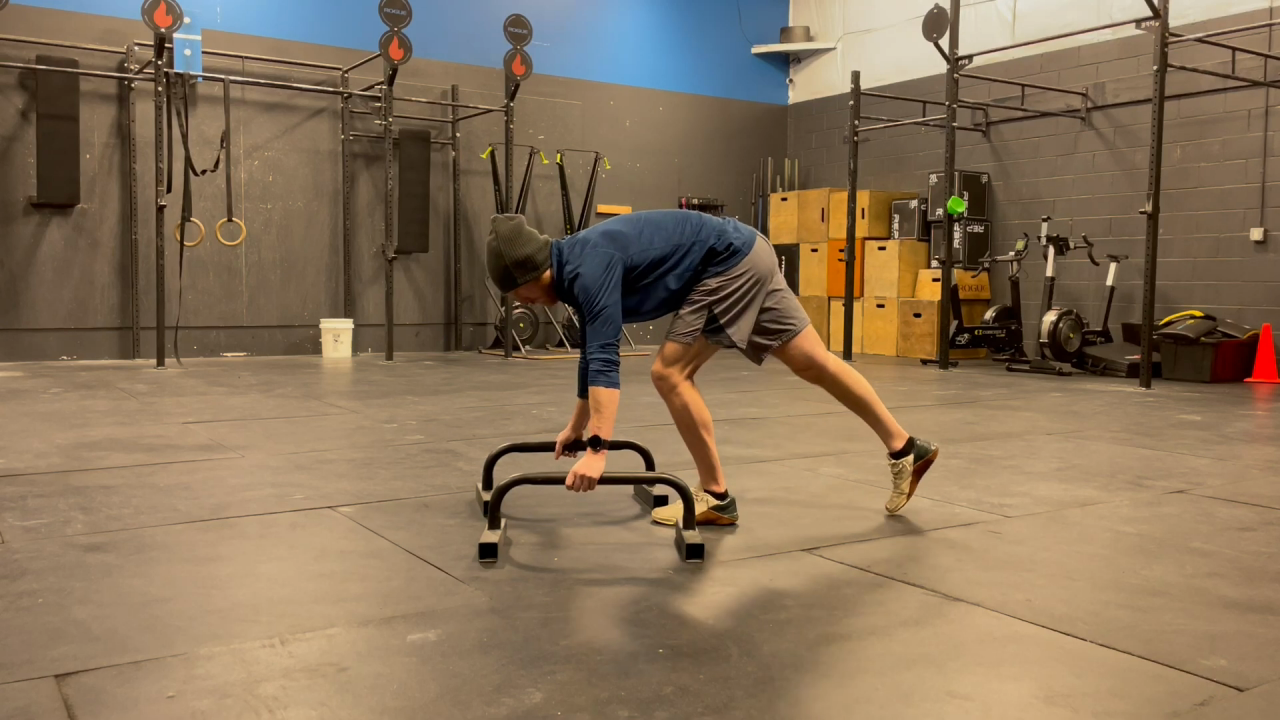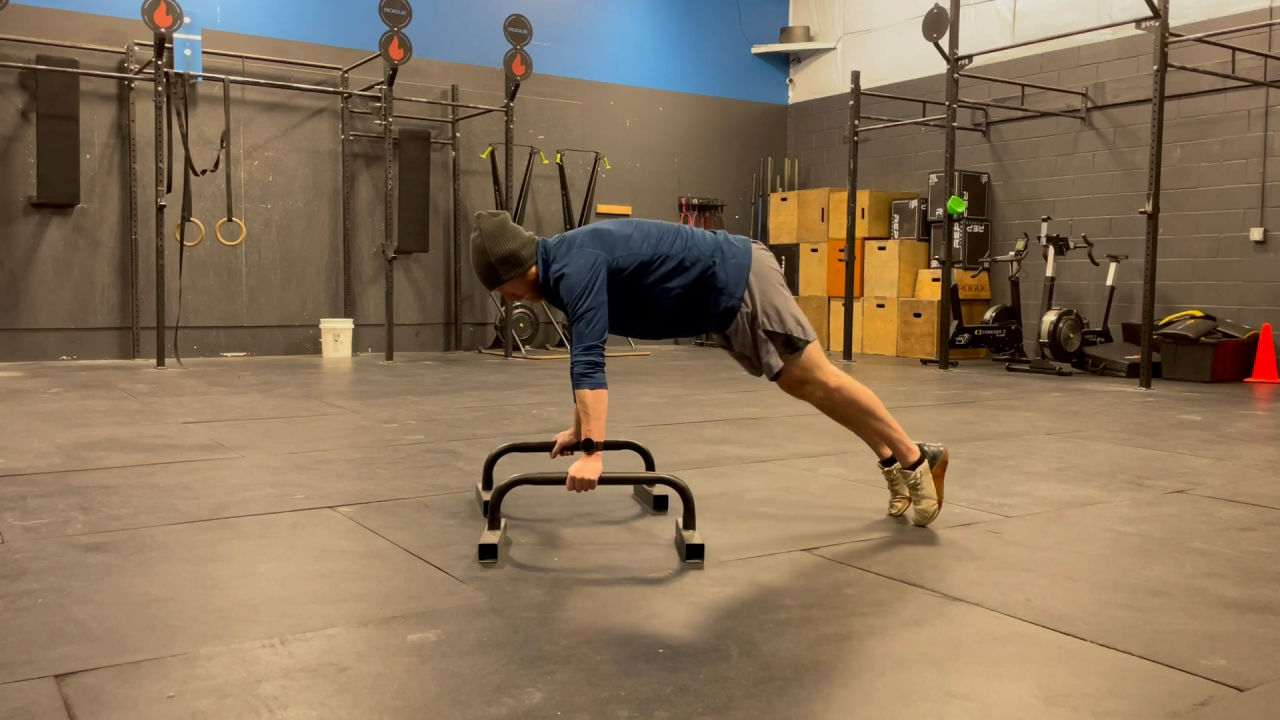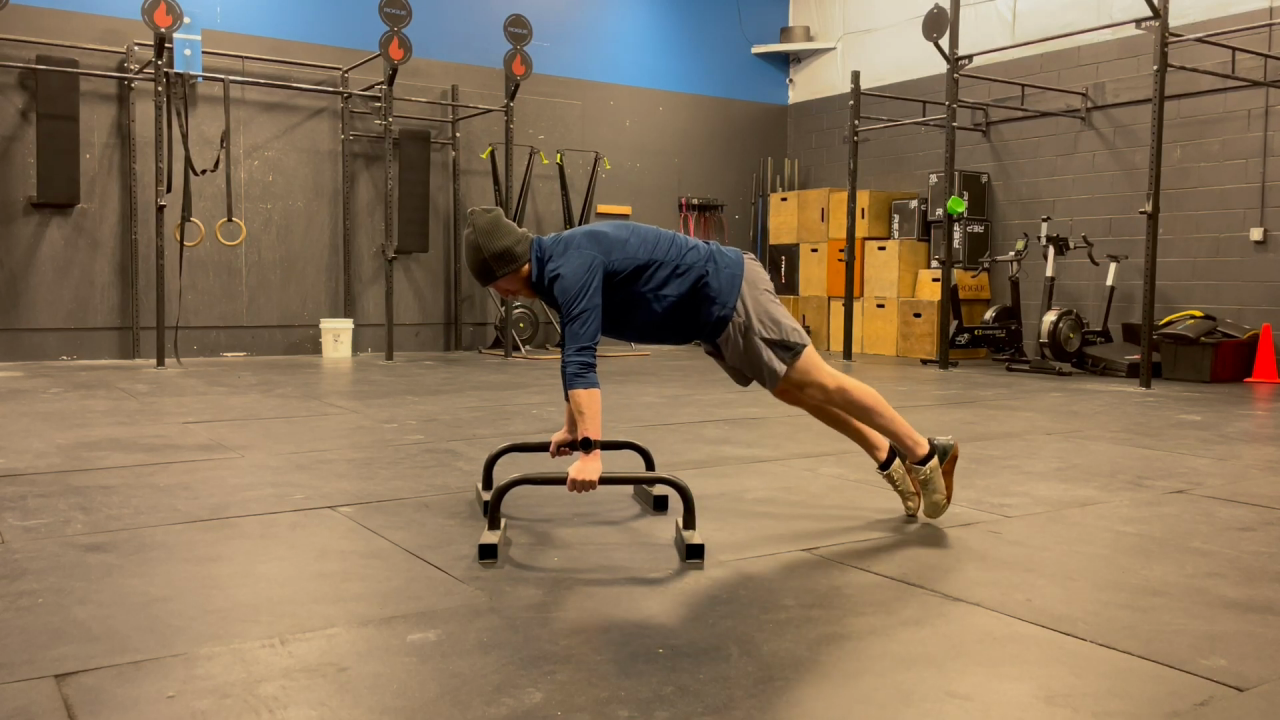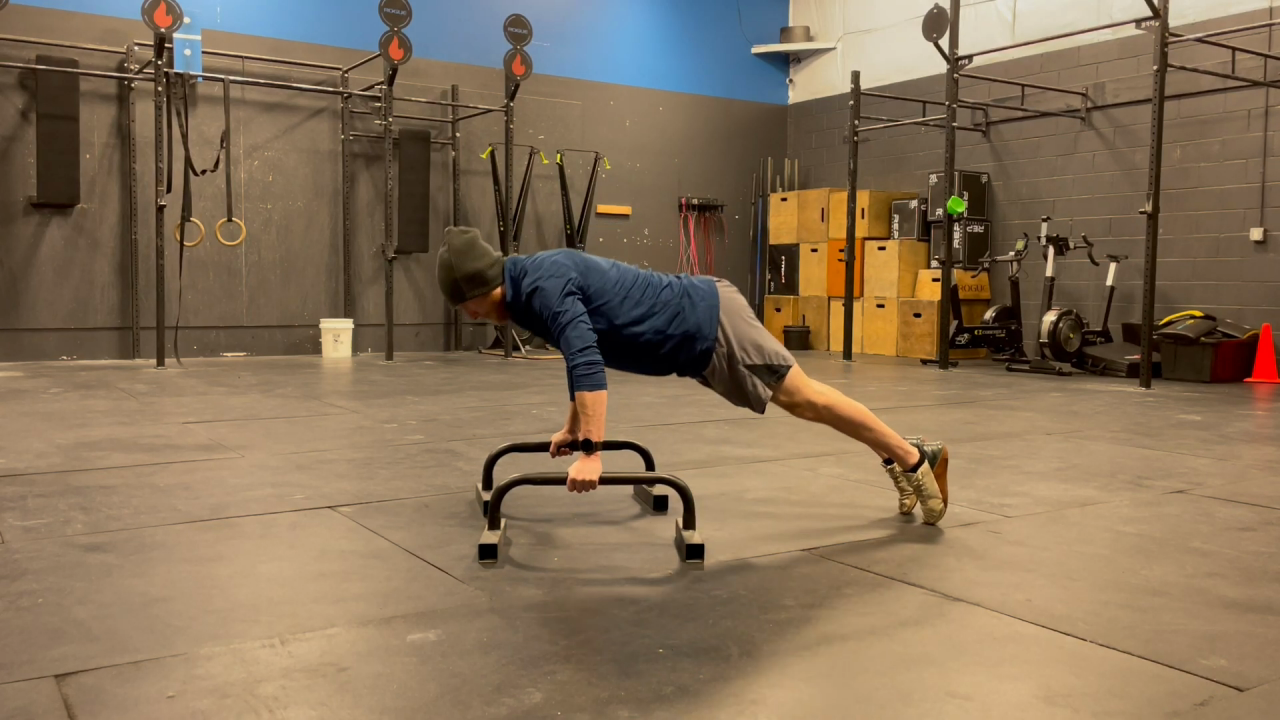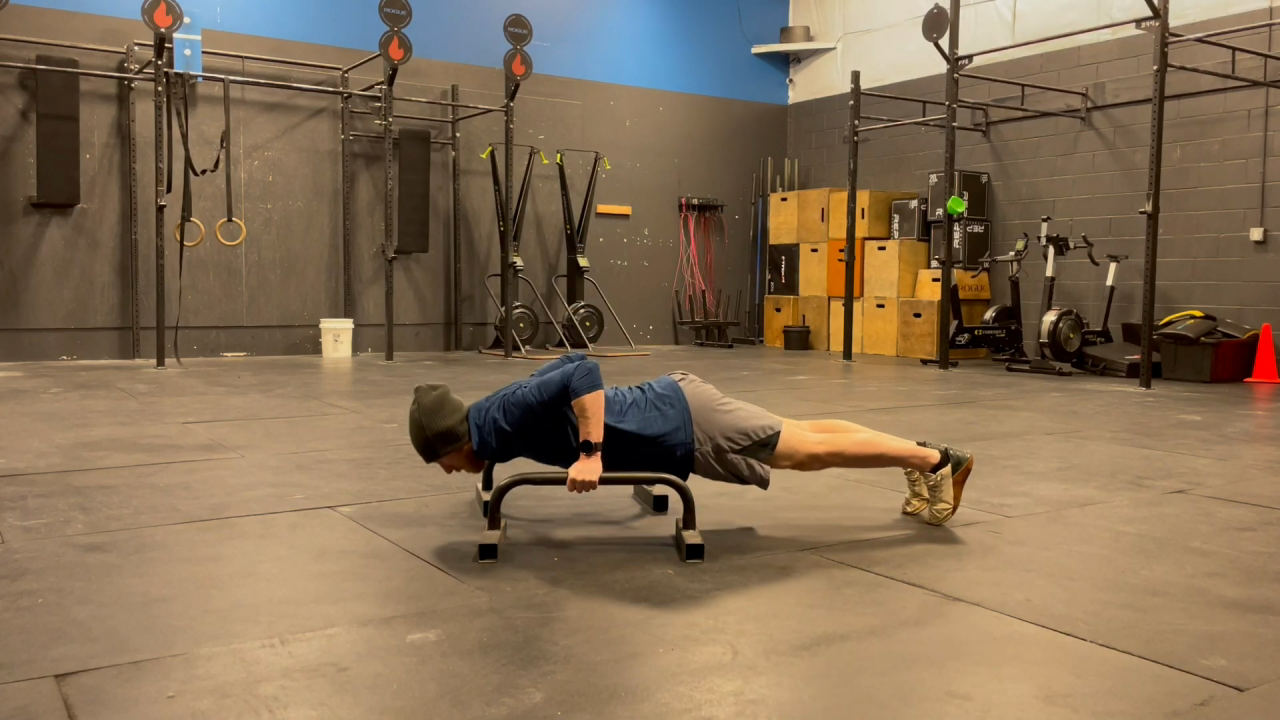
dt=1s
person 1, frame 1
left shoulder: (589, 269)
right shoulder: (577, 269)
left elbow: (606, 359)
right elbow: (592, 353)
left wrist: (596, 450)
right wrist: (577, 426)
left hip: (733, 261)
right hip: (746, 258)
left knee: (670, 373)
right knee: (814, 364)
left ankle: (716, 496)
right ankle: (905, 449)
person 1, frame 2
left shoulder: (576, 268)
right shoulder: (567, 266)
left elbow: (590, 361)
right elbow: (583, 354)
left wrist: (592, 454)
right wrist: (578, 429)
left hip: (737, 280)
right hip: (728, 288)
left knee: (816, 379)
right knee: (802, 382)
left ankle: (916, 459)
right ankle: (891, 459)
person 1, frame 3
left shoulder: (570, 267)
right shoulder: (558, 267)
left elbow: (582, 361)
right elbow: (574, 356)
left wrist: (590, 452)
right wrist: (571, 428)
left hip: (727, 294)
right hip: (717, 309)
left knee: (817, 383)
right knee: (797, 392)
left ankle: (924, 453)
right ankle: (889, 459)
person 1, frame 4
left shoulder: (542, 284)
right shoulder: (534, 284)
left elbow: (586, 363)
right elbow: (584, 354)
left wrist: (590, 453)
right wrist: (573, 428)
left hip: (708, 326)
right hip: (700, 329)
left knee: (805, 400)
right knee: (801, 400)
left ankle: (914, 459)
right ankle: (899, 459)
person 1, frame 5
left shoulder: (503, 421)
right shoulder: (503, 415)
left elbow: (583, 371)
right elbow: (570, 371)
left wrist: (590, 454)
right wrist: (567, 435)
left hip: (686, 425)
right hip: (672, 404)
left knee: (810, 451)
right knee: (802, 439)
left ankle: (935, 461)
right ankle: (918, 454)
